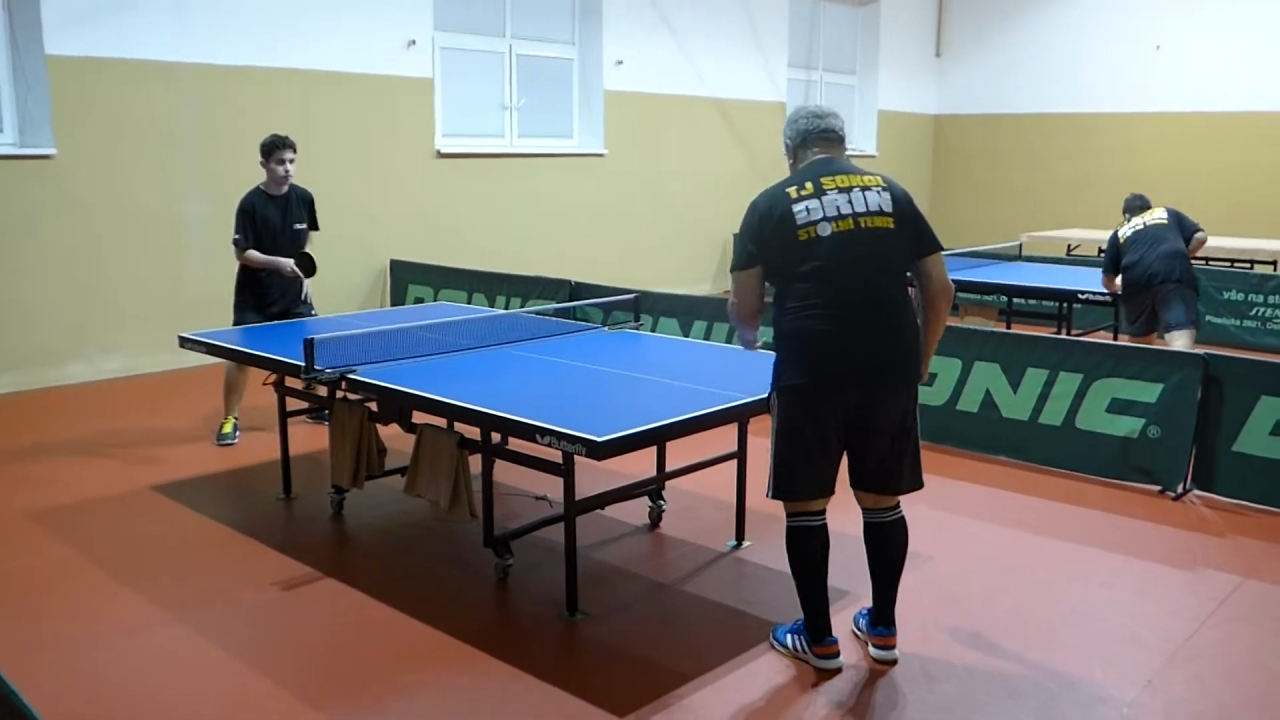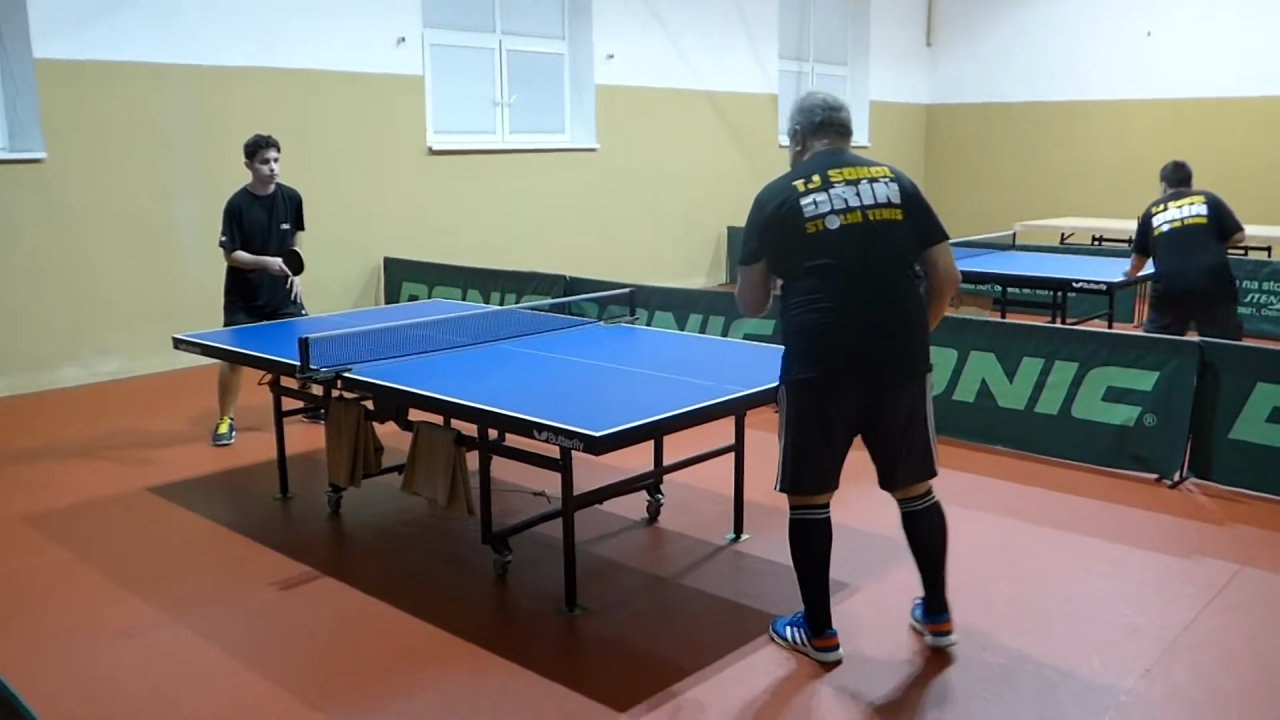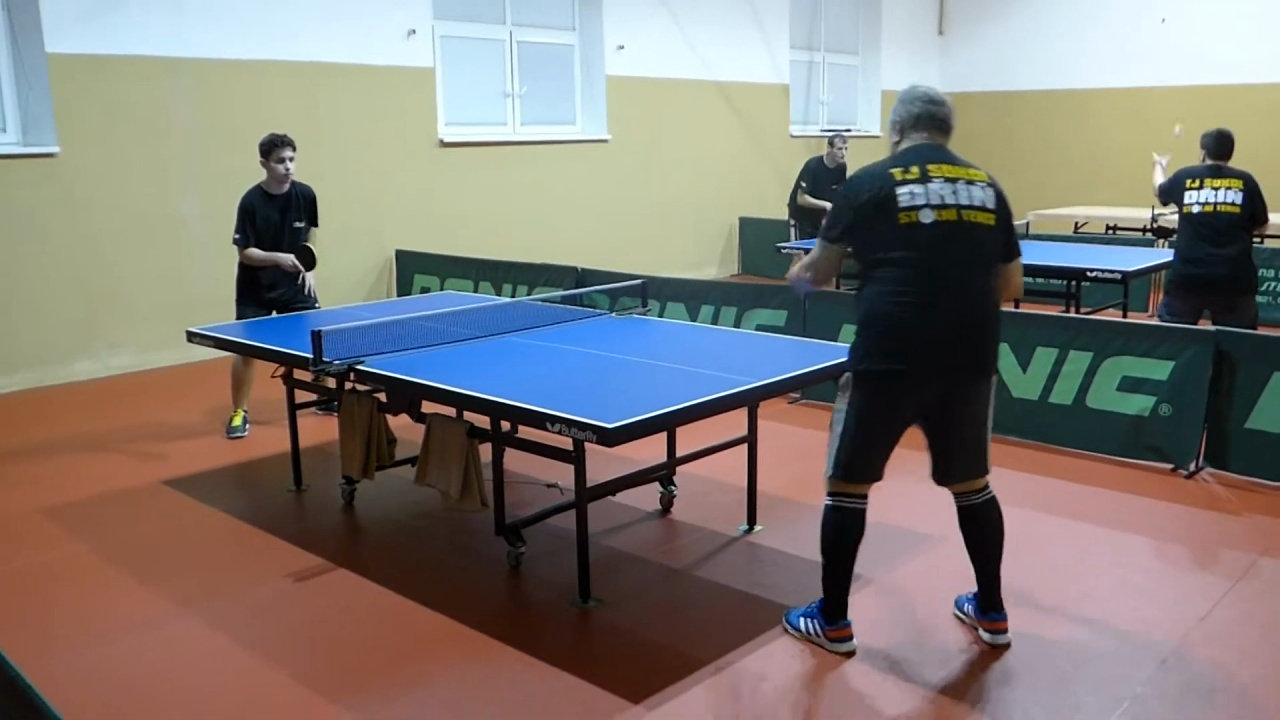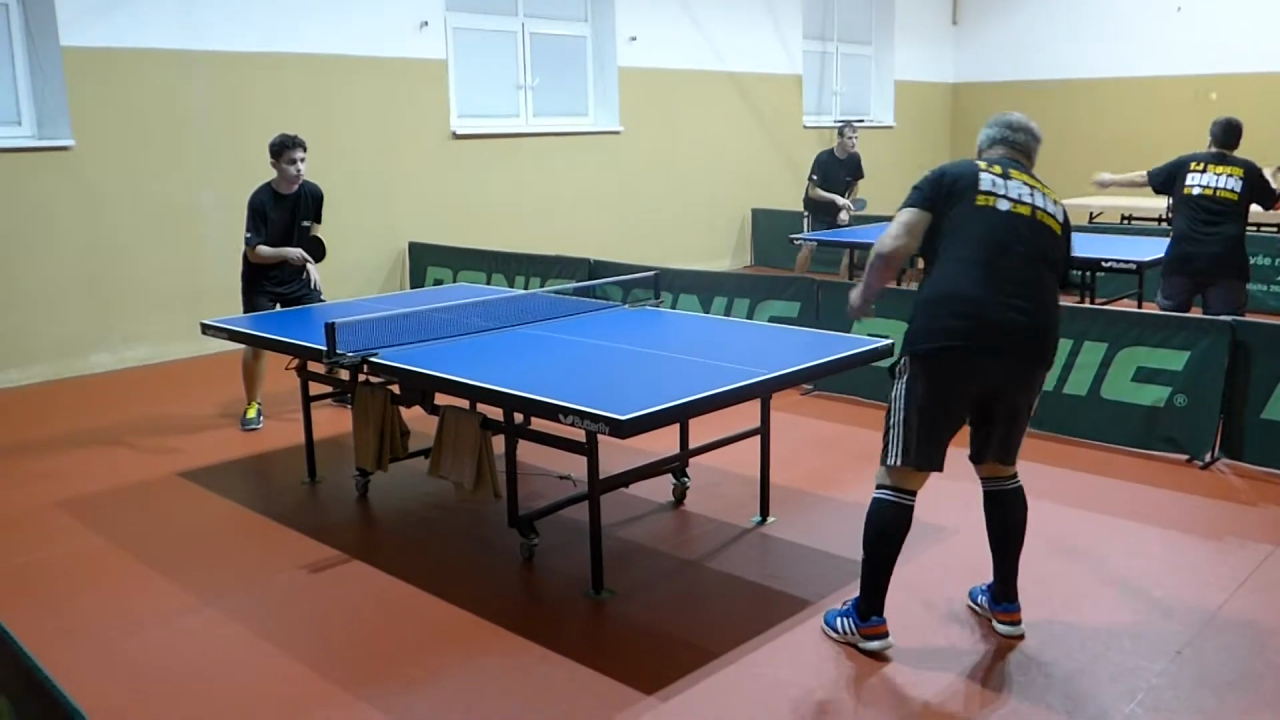
dt=0.4s
person 1, frame 1
left shoulder: (771, 204)
right shoulder: (891, 193)
left elbow: (744, 310)
right elbow: (940, 290)
left wrist: (750, 334)
right wrist: (922, 359)
left hip: (810, 373)
right hip: (890, 369)
left knee: (805, 504)
right knee: (882, 500)
left ankle: (818, 638)
right ankle: (883, 627)
person 1, frame 2
left shoulder: (777, 197)
right shoulder: (897, 183)
left elbow: (752, 302)
right elbow: (947, 280)
left wrist: (758, 301)
left hip: (818, 366)
right hip: (900, 363)
left knee: (808, 497)
right knee: (915, 488)
left ankle: (819, 630)
right ankle: (936, 611)
person 1, frame 3
left shoulder: (871, 181)
right shoulder: (988, 189)
left elbow: (816, 273)
right elbow: (1007, 288)
left wrist: (798, 276)
left hip: (887, 356)
right hip: (970, 358)
left knee: (847, 484)
right knee: (971, 483)
left ankle: (833, 618)
right ankle: (990, 611)
person 1, frame 4
left shoulder: (950, 177)
right shoulder: (1052, 209)
left elbow: (891, 250)
right elbow: (1056, 288)
left wrist: (863, 295)
left hip: (949, 338)
right hip: (1028, 346)
left knee: (900, 475)
right knee: (998, 468)
left ankle: (868, 616)
right ankle: (1005, 601)
person 2, frame 1
left shoulder: (304, 198)
right shoulder: (251, 203)
right elbow: (242, 253)
left wrist: (305, 272)
right wrist: (277, 262)
left hip: (293, 291)
right hip: (255, 294)
left ankle: (316, 406)
right ankle: (230, 419)
person 2, frame 2
left shoulder: (291, 198)
right shoulder: (237, 204)
right elbow: (231, 255)
left wrist: (294, 271)
right wrist: (265, 262)
left hip: (282, 290)
right hip: (244, 294)
left ankle: (311, 405)
right ankle: (226, 420)
person 2, frame 3
left shoulder: (306, 195)
right shoulder: (251, 201)
right elbow: (245, 253)
left wrist: (306, 267)
right wrist: (278, 258)
left hip: (294, 283)
right hip: (256, 288)
left ankle: (326, 397)
right ankle: (239, 413)
person 2, frame 4
left shoulder: (313, 193)
right shoulder: (260, 200)
right elbow: (253, 253)
left wrist: (310, 262)
right wrist: (285, 253)
left hip: (298, 278)
right hip: (261, 281)
right knee: (256, 343)
right ankle: (253, 405)
person 3, frame 1
left shoulder: (1120, 231)
right shoulder: (1169, 213)
left elbow: (1107, 280)
right elbow: (1200, 238)
left wrist: (1114, 288)
left hip: (1136, 278)
right hip: (1173, 273)
left knee: (1141, 346)
right knee: (1181, 343)
person 3, frame 2
left shoulder: (1152, 211)
right shoulder: (1209, 200)
left elbow: (1138, 258)
right elbow: (1238, 237)
left wrist: (1131, 272)
left hip: (1170, 288)
right hip: (1213, 284)
person 3, frame 3
left shoulder: (1185, 177)
right shoulder: (1245, 181)
left elbow: (1159, 190)
right elbow: (1260, 227)
left wrist: (1159, 166)
left hip: (1188, 274)
right hip: (1234, 276)
person 3, frame 4
left shoulder: (1187, 163)
right shoulder: (1249, 170)
left elbow: (1143, 178)
left wrist: (1111, 180)
left hip: (1184, 257)
right hip: (1227, 261)
